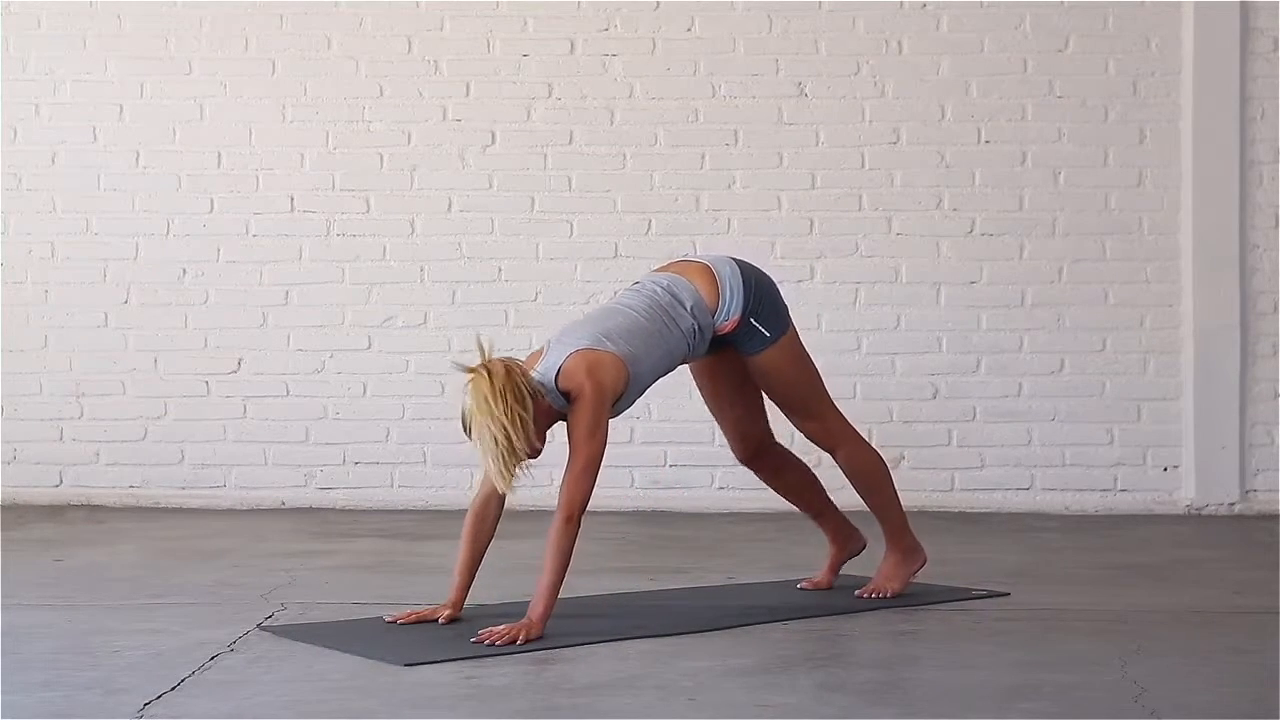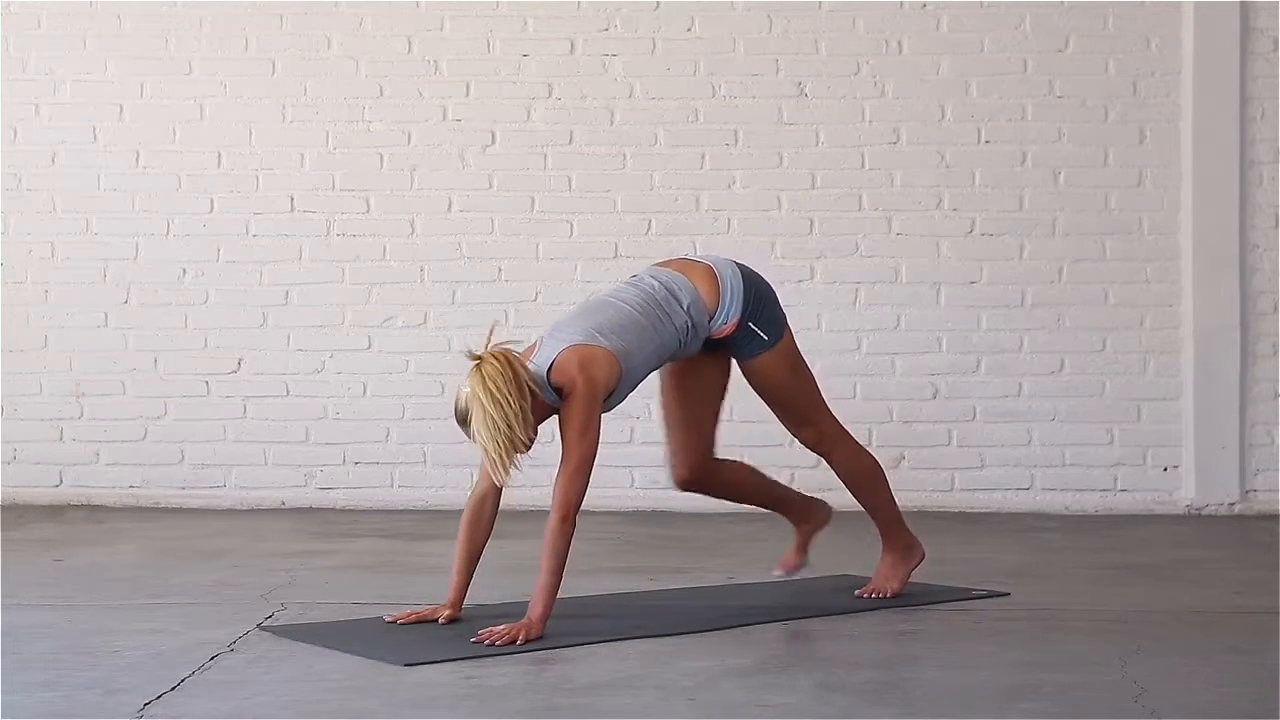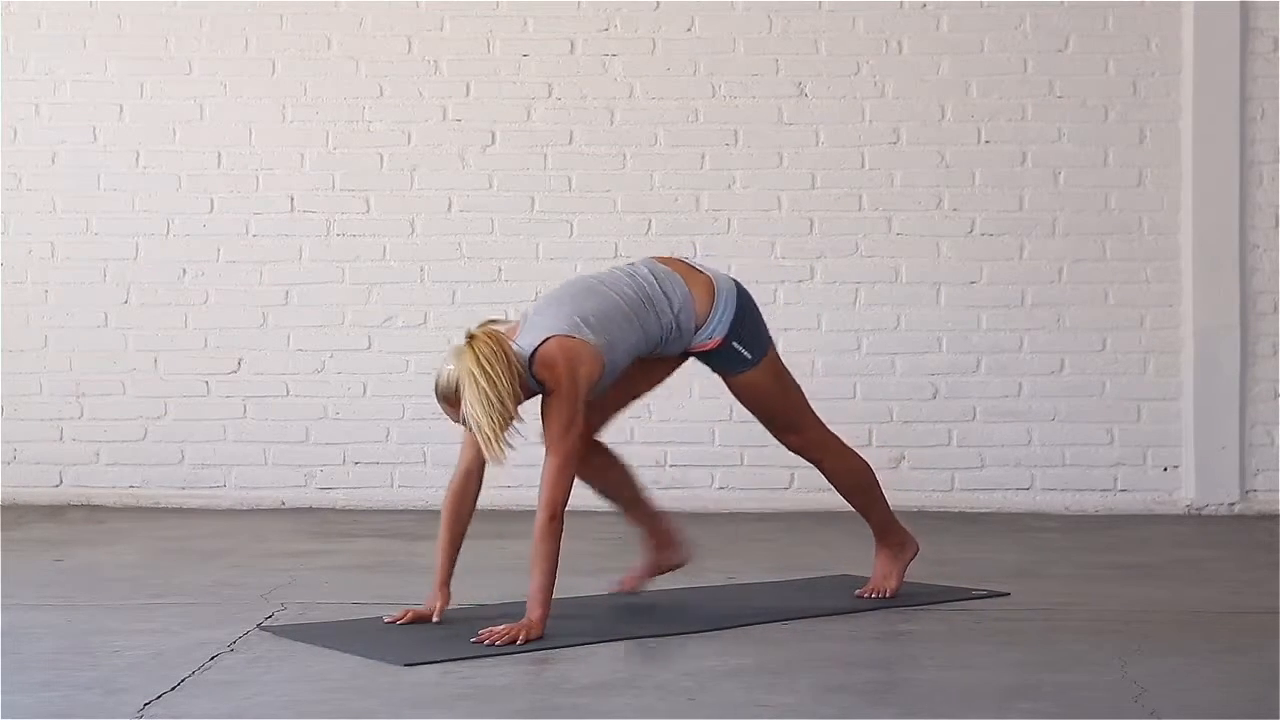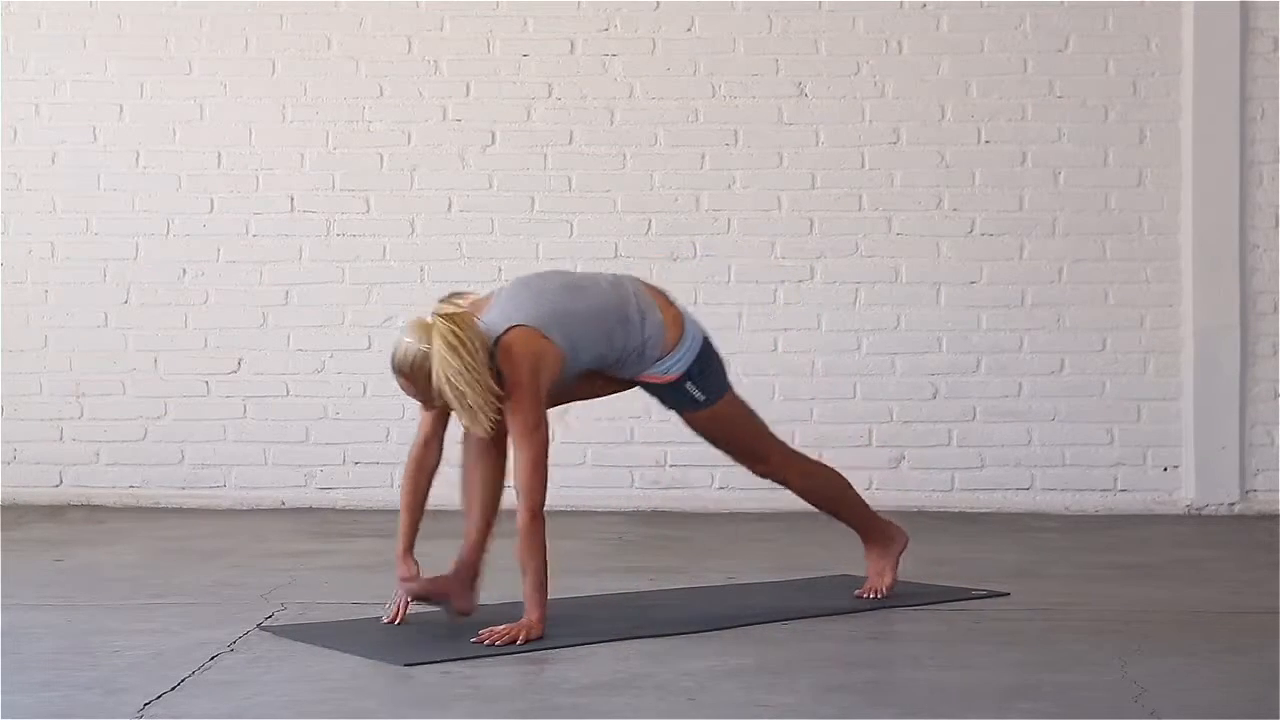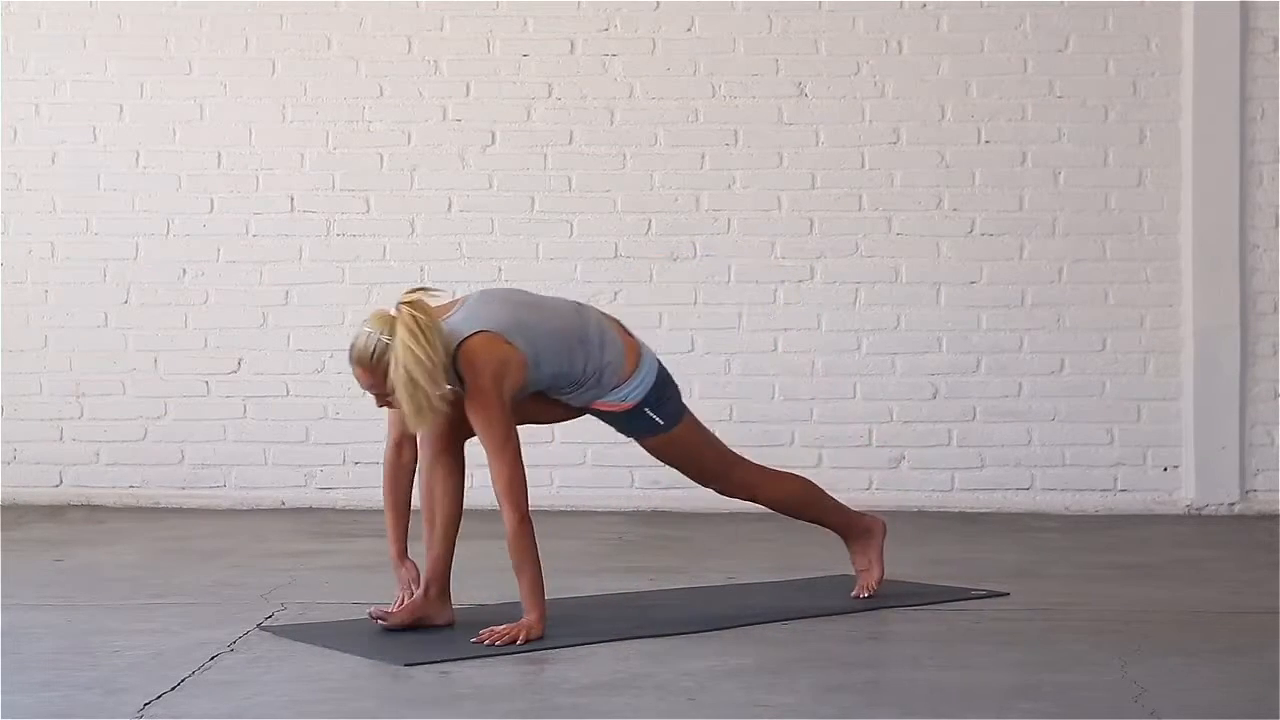
dt=0.2s
person 1, frame 1
left shoulder: (584, 382)
right shoulder: (520, 383)
left elbow: (569, 511)
right elbow: (488, 498)
left wrist: (536, 618)
right wrist: (454, 601)
left hip: (734, 299)
right hip: (699, 309)
left knee: (825, 429)
right knee: (752, 449)
left ankle: (903, 547)
right ankle: (841, 536)
person 1, frame 2
left shoulder: (576, 378)
right shoulder: (514, 374)
left elbow: (564, 509)
right elbow: (485, 494)
left wrist: (536, 617)
right wrist: (452, 601)
left hip: (728, 302)
right hip: (687, 308)
left knee: (817, 433)
right knee: (690, 472)
left ankle: (900, 544)
right ankle: (804, 513)
person 1, frame 3
left shoulder: (557, 367)
right shoulder: (494, 354)
left elbow: (551, 502)
right elbow: (467, 473)
left wrist: (536, 615)
right wrist: (439, 584)
left hip: (711, 314)
right hip: (663, 307)
left knee: (803, 436)
right knee: (575, 442)
left ankle: (893, 542)
right ankle: (664, 543)
person 1, frame 4
left shoulder: (518, 360)
right shoulder: (452, 336)
left elbow: (530, 504)
right elbow: (425, 446)
left wrist: (535, 616)
right wrist: (404, 560)
left hip: (667, 351)
right hip: (614, 339)
left knee: (768, 459)
right knee: (486, 425)
left ankle: (880, 538)
right ankle: (464, 578)
person 1, frame 5
left shoulder: (480, 368)
right shoulder: (416, 336)
left elbow: (514, 507)
right elbow: (399, 447)
left wrist: (534, 615)
right wrist: (399, 556)
left hip: (619, 379)
right hip: (570, 364)
left knee: (731, 477)
right knee: (439, 427)
left ankle: (858, 531)
right ankle: (435, 597)
